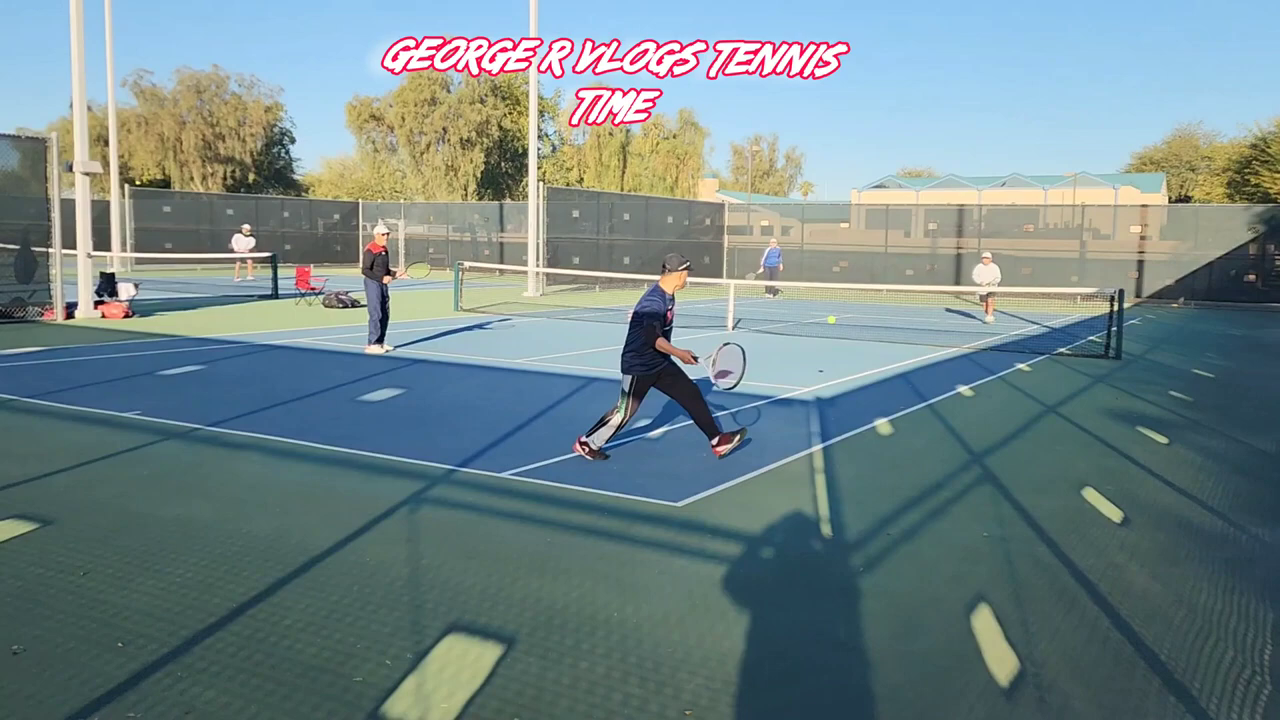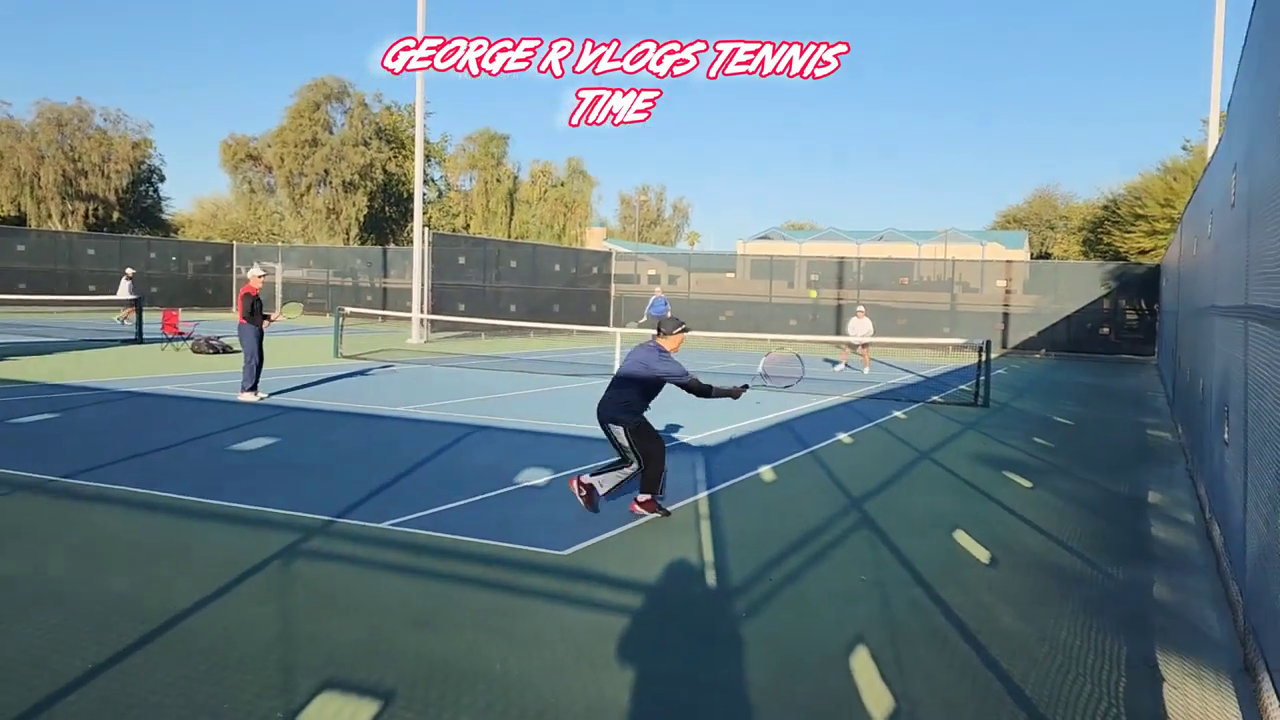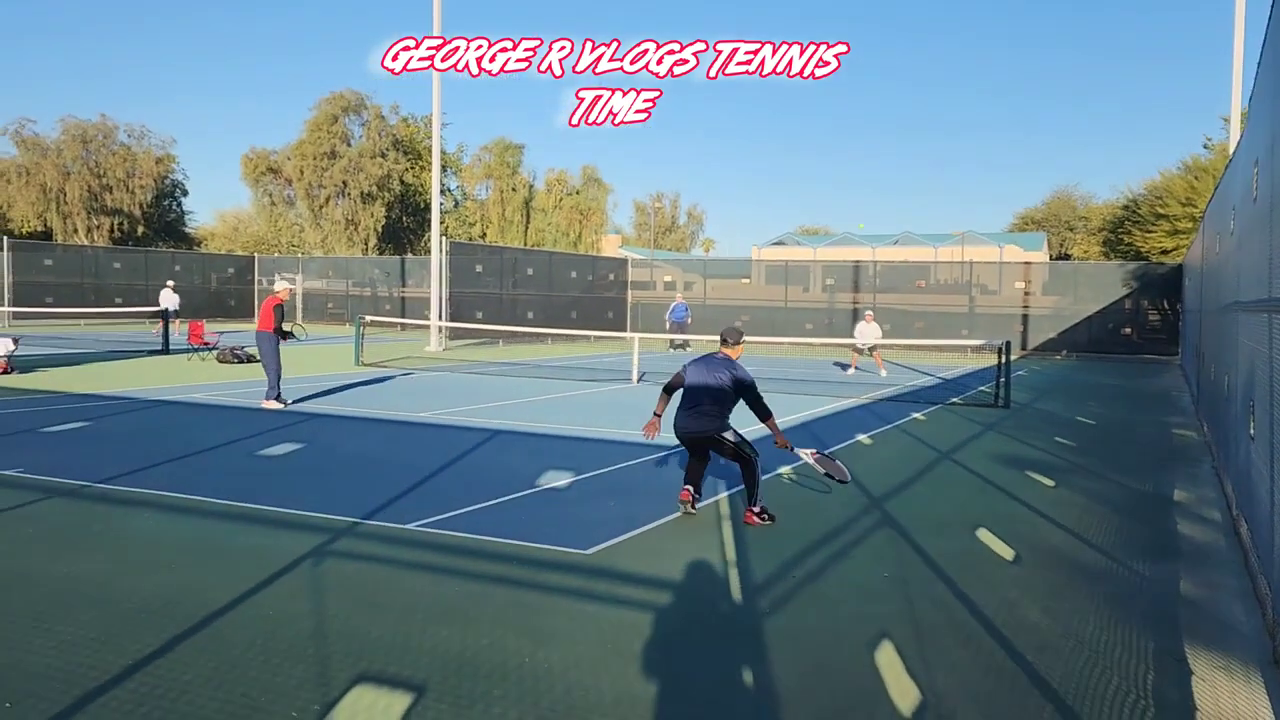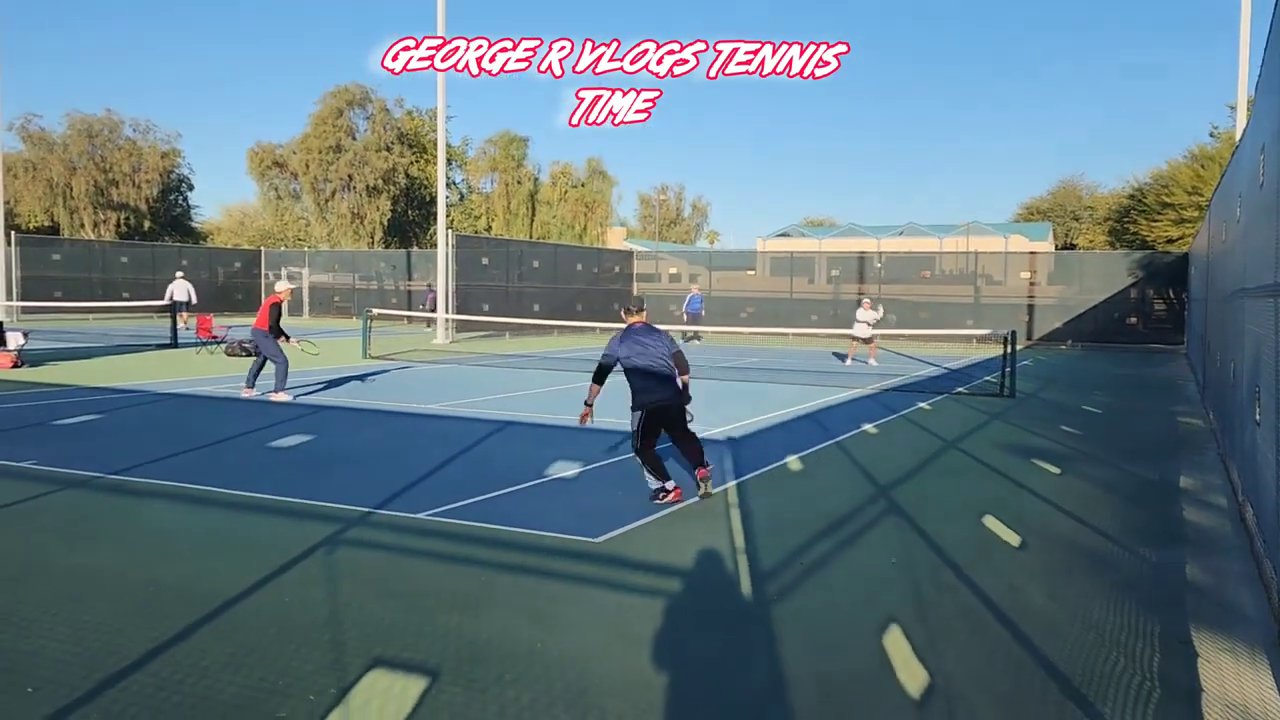
dt=0.4s
person 1, frame 1
left shoulder: (666, 296)
right shoulder: (653, 301)
right elbow: (654, 338)
right wrist: (680, 354)
left hip: (660, 364)
right hip: (638, 366)
left knee: (690, 393)
right knee: (625, 412)
left ankle: (719, 440)
right ankle: (587, 443)
person 1, frame 2
left shoulder: (642, 350)
right shoulder: (666, 364)
right elbow: (698, 389)
right wrist: (730, 392)
left hip: (622, 412)
right hip: (615, 415)
left knee: (657, 447)
right knee: (634, 462)
left ankle: (644, 499)
right ankle: (586, 483)
person 1, frame 3
left shoulder: (695, 363)
right shoulder: (739, 373)
left elbow: (668, 389)
right elbow: (759, 407)
left wrist: (656, 417)
right wrist: (778, 434)
left hip: (682, 428)
right hip: (713, 428)
left knee: (698, 457)
right knee: (749, 459)
left ankle: (688, 492)
right ankle: (754, 510)
person 1, frame 4
left shoulder: (617, 341)
right shoulder: (661, 335)
left elbow: (599, 376)
right elbow: (682, 365)
left wrist: (588, 404)
right wrist: (683, 391)
left hip: (645, 401)
right hip: (672, 397)
left knee: (643, 447)
right knee: (682, 437)
left ankle: (669, 489)
right ankle: (701, 468)
